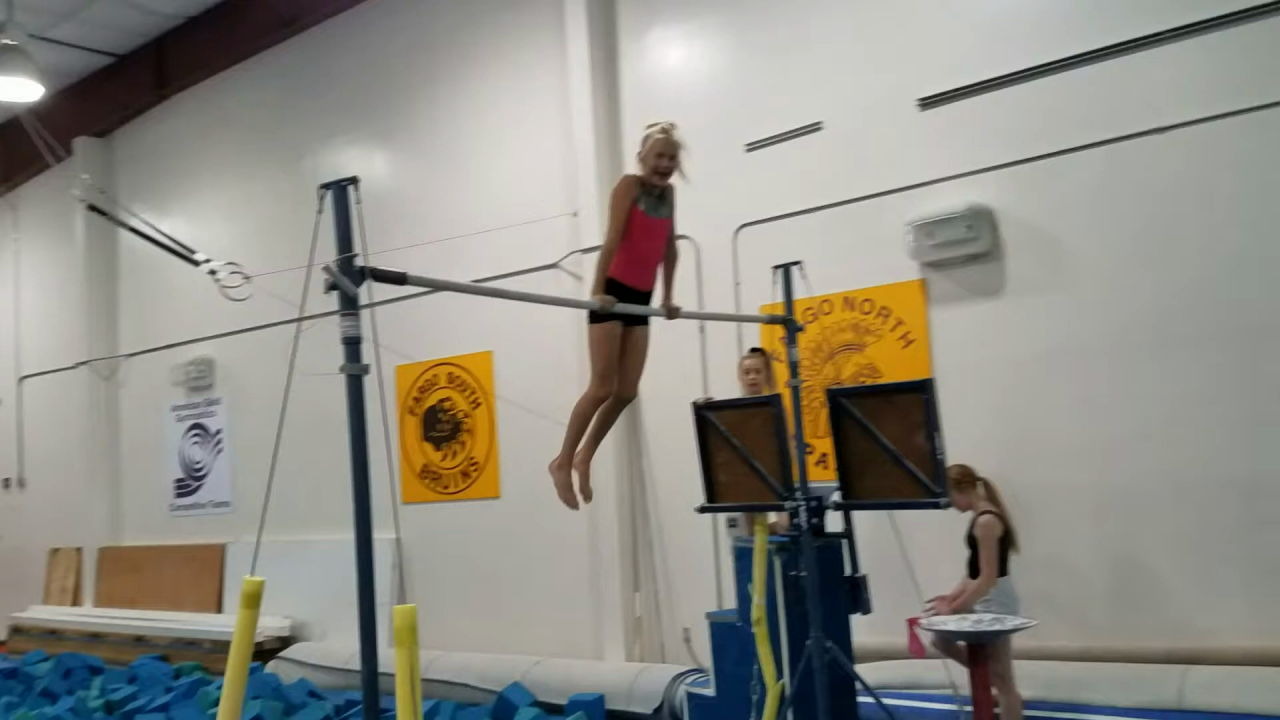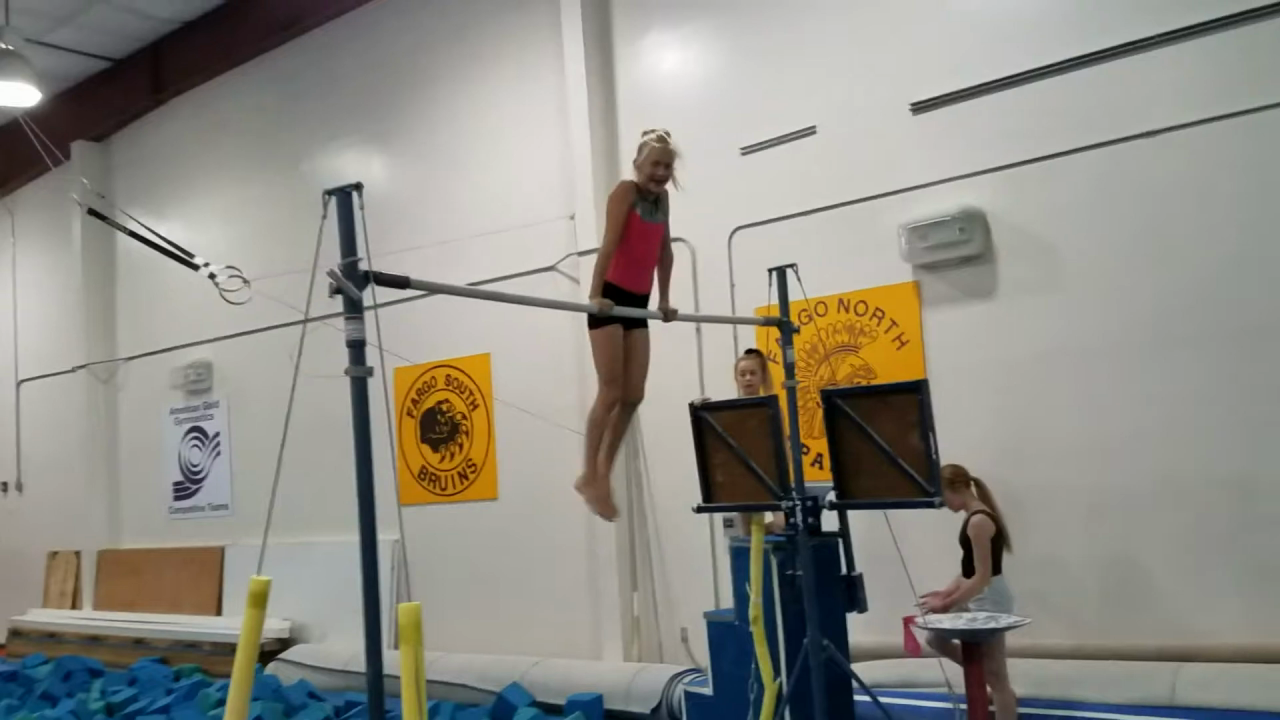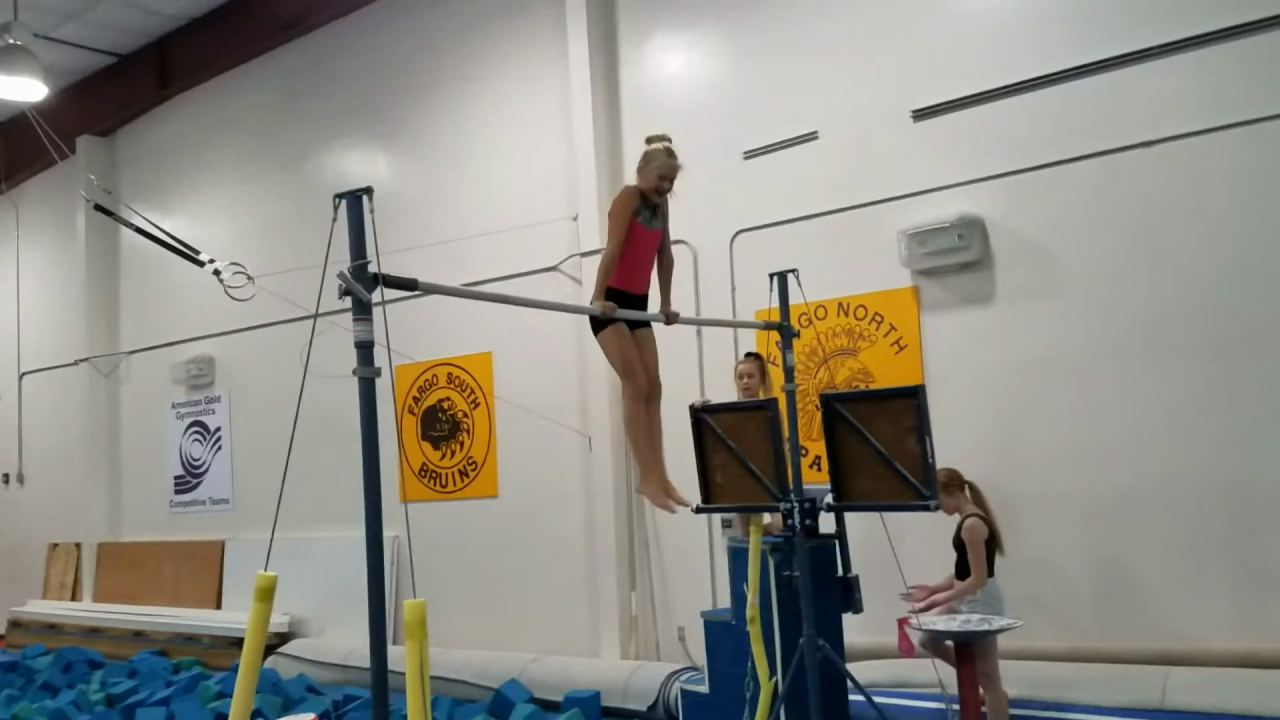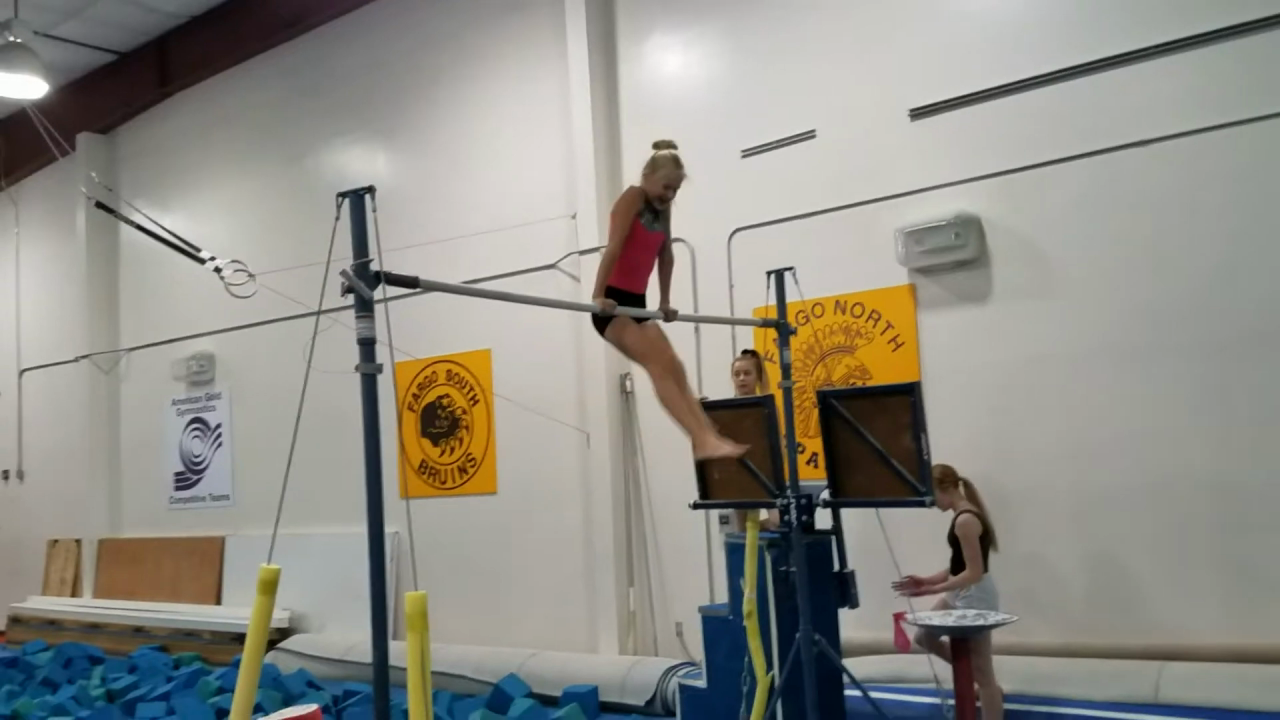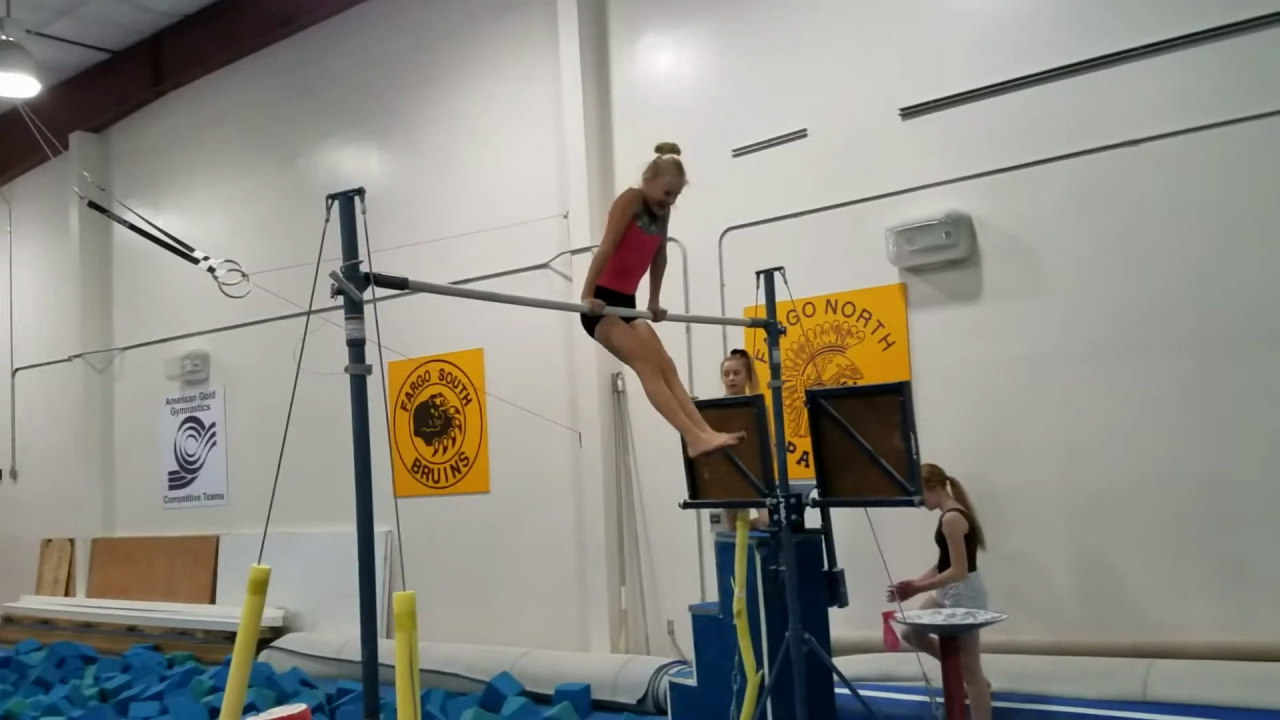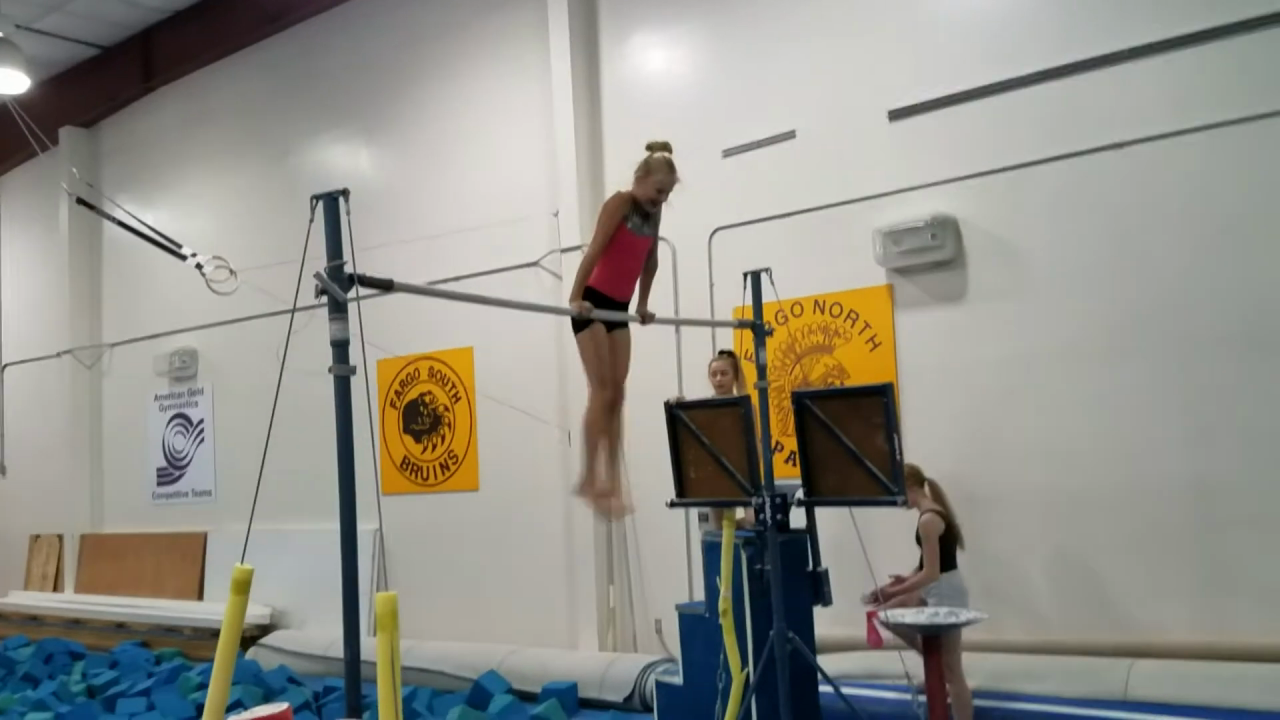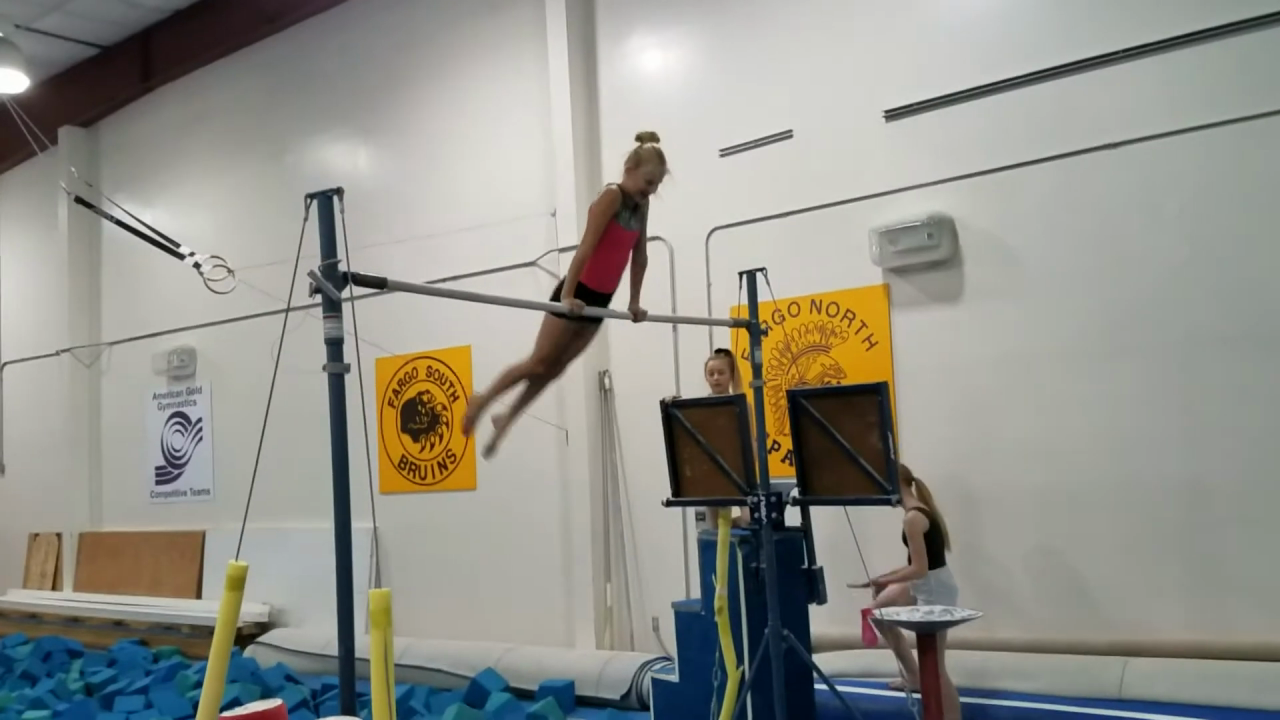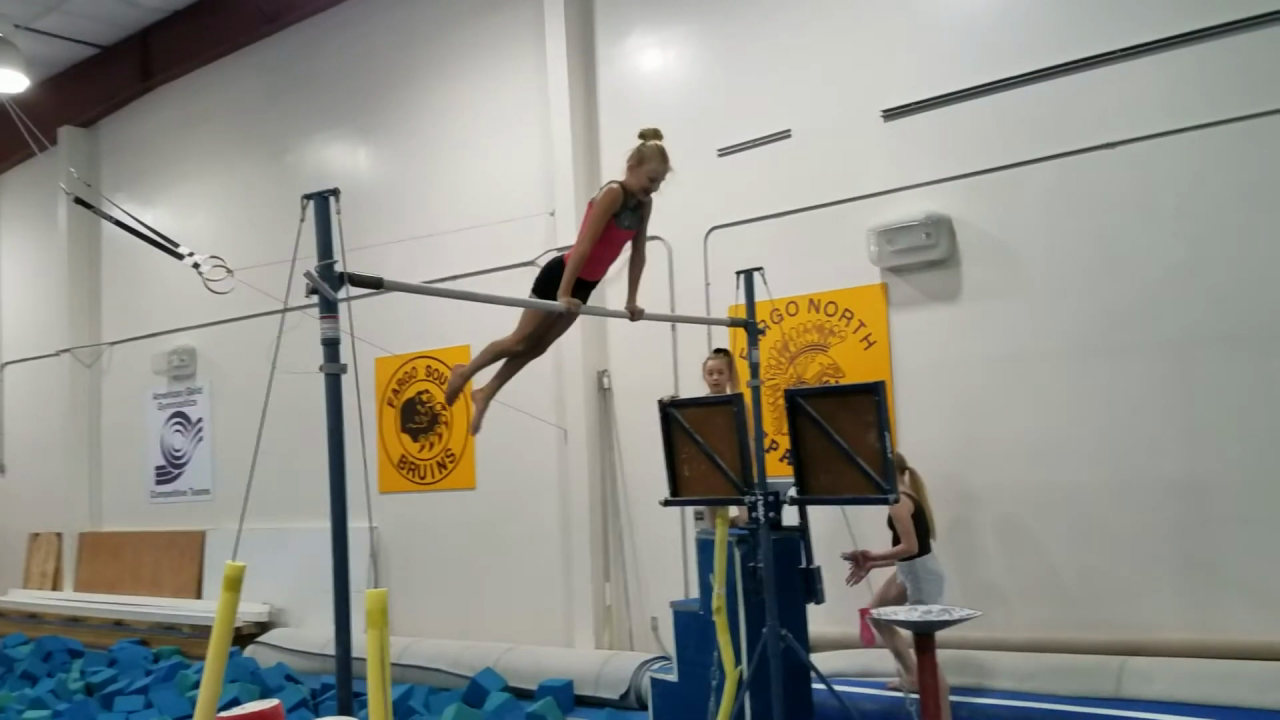
dt=0.2s
person 1, frame 1
left shoulder: (668, 193)
right shoulder: (629, 186)
left elbow: (669, 248)
right elbow: (612, 239)
left wrist: (667, 297)
right wrist: (597, 290)
left hip: (640, 299)
right hip: (614, 294)
left knee: (626, 392)
right knee: (603, 388)
left ankle: (583, 458)
right ankle: (563, 463)
person 1, frame 2
left shoulder: (662, 198)
right shoulder: (625, 191)
left elbow: (664, 252)
right elbow: (609, 245)
left wrist: (664, 301)
right wrist: (595, 295)
left hip: (638, 303)
right hip: (612, 300)
left knee: (632, 396)
right knee: (611, 393)
left ankle: (602, 475)
right ankle: (590, 478)
person 1, frame 3
left shoulder: (660, 204)
right shoulder: (627, 198)
left elbow: (664, 255)
right elbow: (612, 250)
left wrist: (665, 305)
right wrist: (598, 296)
left hip: (637, 306)
right hip: (613, 304)
left knee: (652, 390)
right knee: (637, 387)
left ankle: (659, 477)
right ankle: (648, 478)
person 1, frame 4
left shoulder: (662, 207)
right shoulder: (632, 198)
left elbow: (666, 256)
right elbow: (613, 248)
left wrist: (664, 303)
right wrist: (598, 297)
left hip: (637, 304)
right hip: (611, 303)
left knee: (673, 368)
right knee: (660, 366)
left ankle: (710, 438)
right ankle: (704, 439)
person 1, frame 5
left shoulder: (661, 210)
right shoulder: (631, 200)
left elbow: (658, 258)
right elbow: (607, 247)
left wrist: (655, 299)
right wrist: (587, 296)
left hip: (625, 303)
right hip: (601, 303)
left knee: (664, 366)
right knee: (649, 363)
left ankle: (703, 435)
right ankle: (697, 437)
person 1, frame 6
left shoulder: (652, 210)
right shoulder: (620, 203)
right elbow: (595, 252)
left wrist: (641, 303)
right wrist: (575, 298)
left hip: (618, 308)
right hip: (595, 304)
left knee: (616, 390)
right knee: (602, 390)
left ankle: (611, 480)
right ankle: (592, 480)
person 1, frame 7
left shoulder: (642, 205)
right shoulder: (611, 197)
left elbow: (639, 255)
right elbow: (585, 248)
left wrist: (635, 302)
right wrist: (567, 296)
left hip: (601, 300)
right hip: (578, 294)
left knee: (555, 368)
right knee: (540, 363)
left ankle: (505, 420)
right ankle: (482, 401)
person 1, frame 8
left shoulder: (644, 203)
right shoulder: (611, 195)
left elbow: (638, 252)
right elbow: (585, 244)
left wrist: (631, 300)
right wrist: (565, 294)
left hip: (584, 285)
right hip: (562, 277)
left knee: (537, 345)
right knee: (521, 341)
left ankle: (486, 393)
right ankle: (467, 372)
person 2, frame 1
left shoulder: (986, 521)
right shoulder: (981, 517)
left elbow: (988, 578)
left wrist: (954, 608)
right wrist: (953, 596)
left hip: (995, 600)
right hip: (980, 598)
left knee: (1002, 678)
right knee: (941, 641)
right ankle: (996, 685)
person 2, frame 2
left shoulder: (979, 521)
right shoulder: (974, 517)
left elbow: (983, 577)
left wrist: (947, 604)
right wrist: (945, 594)
left hip: (988, 599)
right hip: (974, 596)
left knee: (996, 676)
right knee: (937, 639)
right ankle: (993, 686)
person 2, frame 3
left shoulder: (972, 524)
right shoulder: (969, 520)
left elbow: (978, 578)
left wrist: (937, 601)
right wrist: (934, 589)
left hip: (981, 601)
right hip: (965, 599)
left knee: (988, 677)
right knee: (929, 641)
right ankle: (989, 689)
person 2, frame 4
left shoulder: (965, 520)
right shoulder: (963, 516)
left elbow: (975, 573)
left wrist: (931, 590)
right wrist: (927, 581)
left hip: (975, 596)
right hip: (960, 594)
left knee: (982, 672)
right knee: (924, 638)
right ankle: (983, 684)
person 2, frame 5
left shoulder: (952, 518)
right shoulder: (950, 514)
left elbow: (959, 571)
left wrist: (919, 587)
right wrist: (918, 582)
left hip: (963, 594)
right hip: (948, 591)
left knee: (969, 671)
right knee: (911, 634)
right ankle: (971, 676)
person 2, frame 6
left shoulder: (928, 519)
right shoulder: (932, 512)
left elbow: (931, 572)
left wrist: (891, 592)
right wrist: (906, 580)
left hip: (945, 592)
right hip: (933, 589)
left knee: (951, 670)
person 2, frame 7
left shoulder: (913, 517)
right shoulder: (918, 511)
left elbow: (920, 568)
left wrist: (883, 582)
right wrist: (892, 577)
left hip: (935, 589)
right hip: (921, 585)
left knee: (934, 666)
right knee: (879, 612)
right ankle: (913, 677)
person 2, frame 8
left shoulder: (898, 501)
right shoulder: (908, 498)
left elbow: (910, 547)
left wrist: (871, 556)
right wrist: (873, 559)
left hip: (922, 575)
right hip: (908, 572)
right knee: (875, 612)
right ankle: (911, 675)
